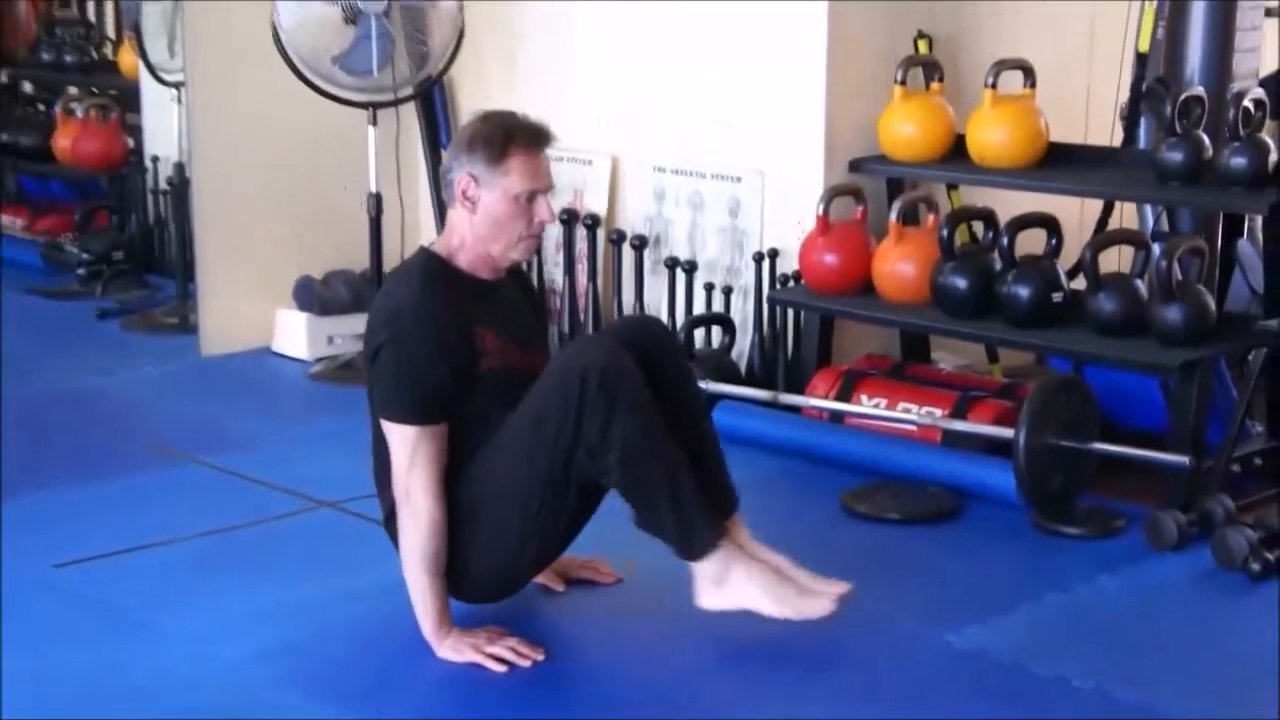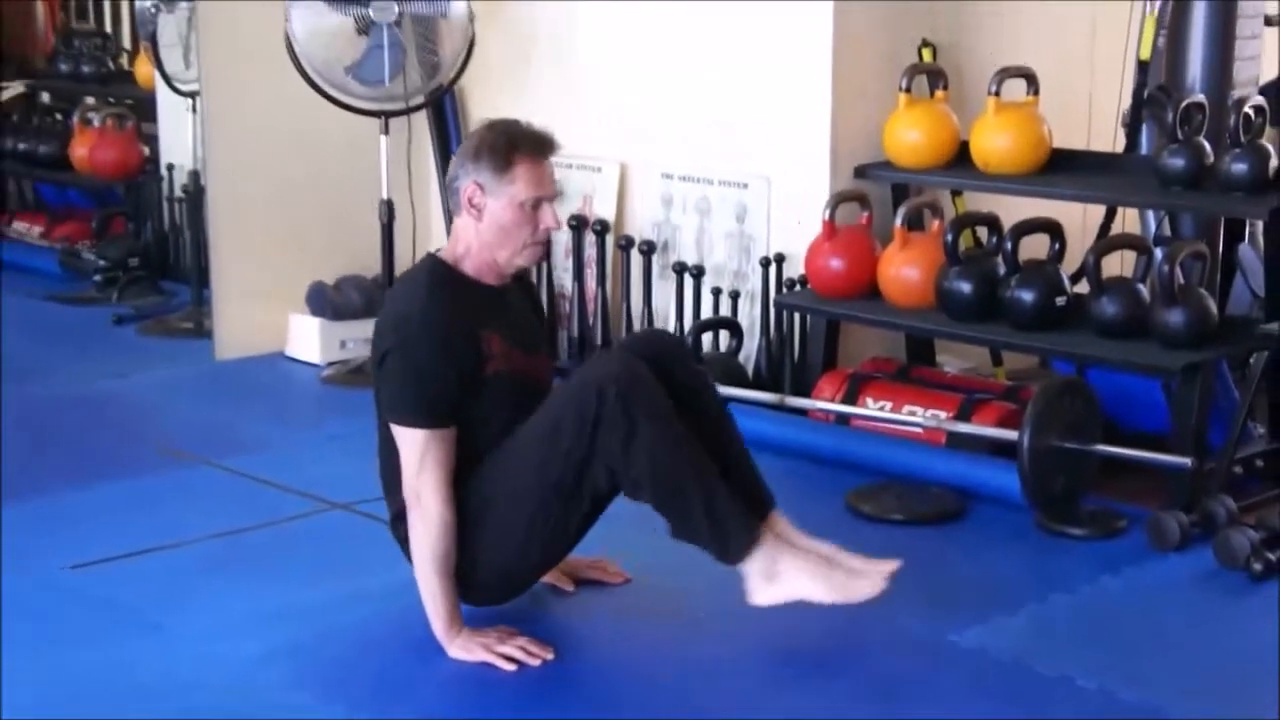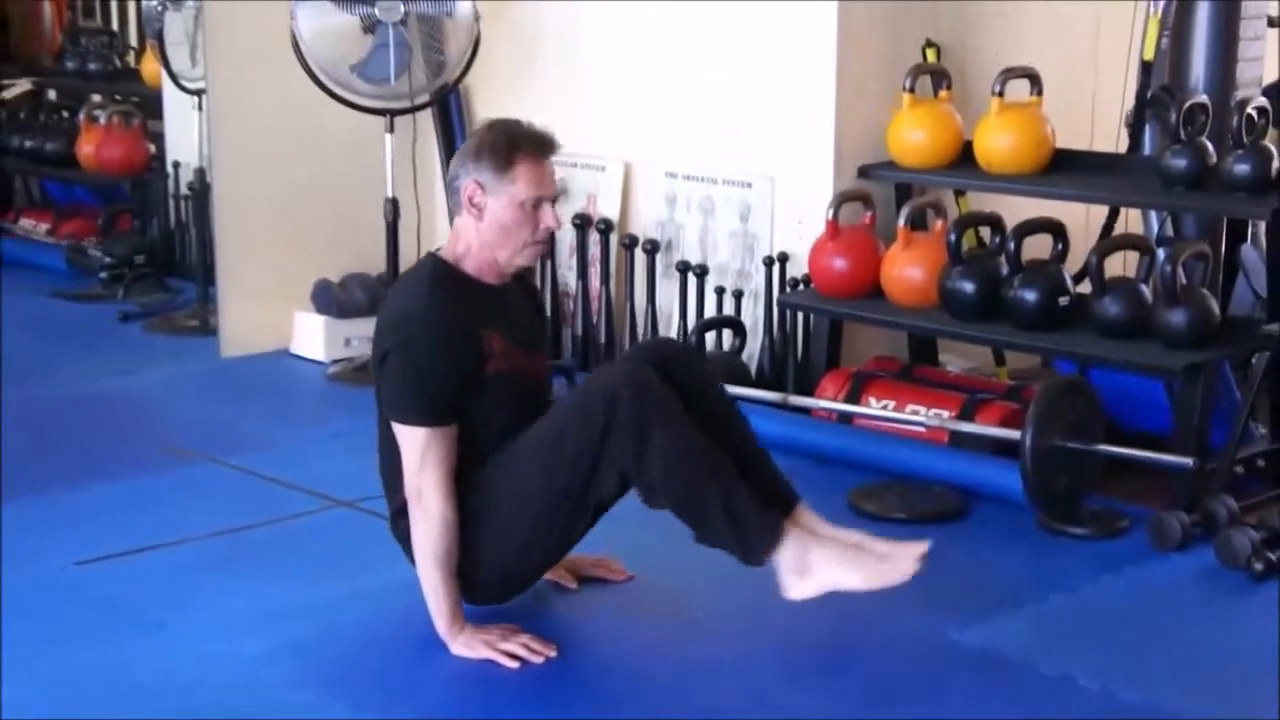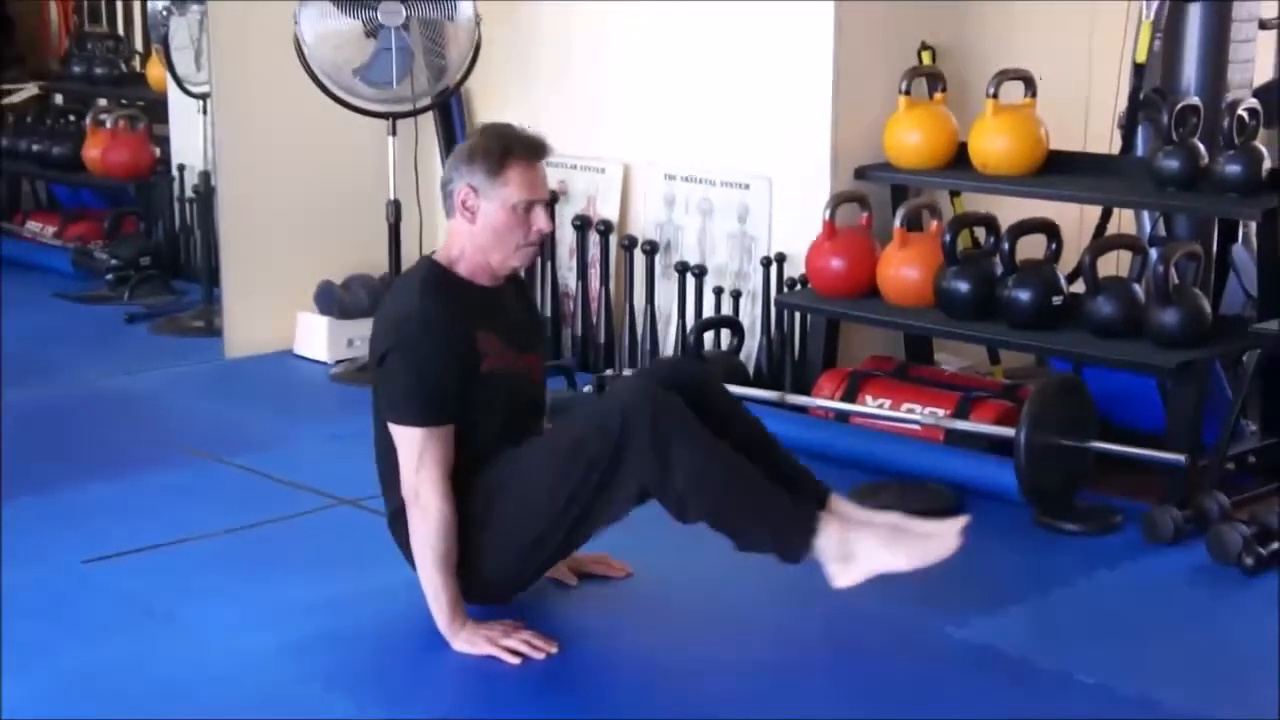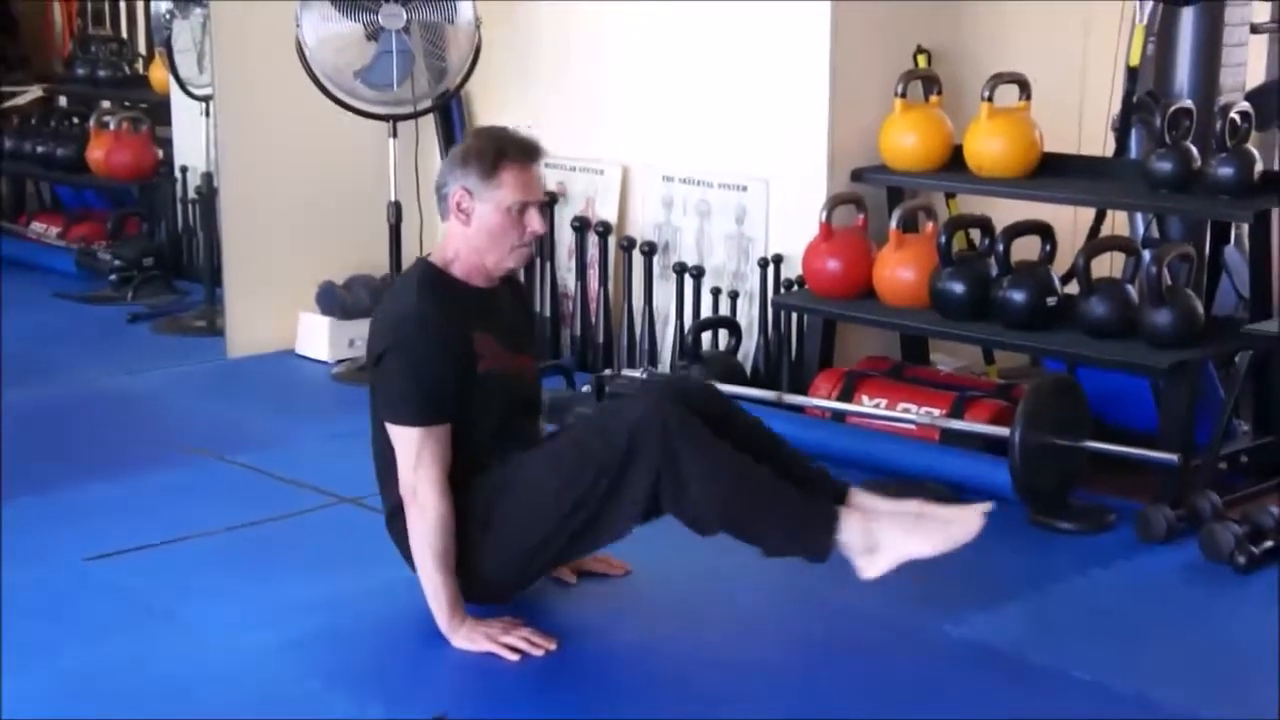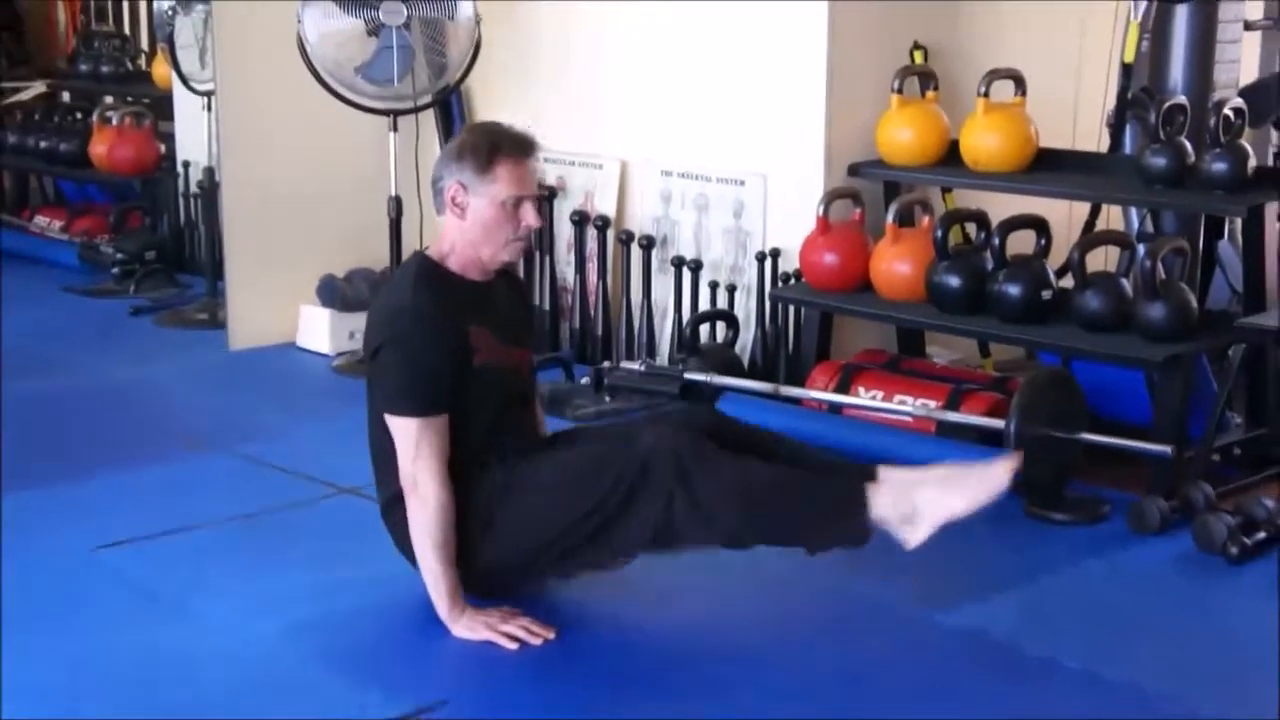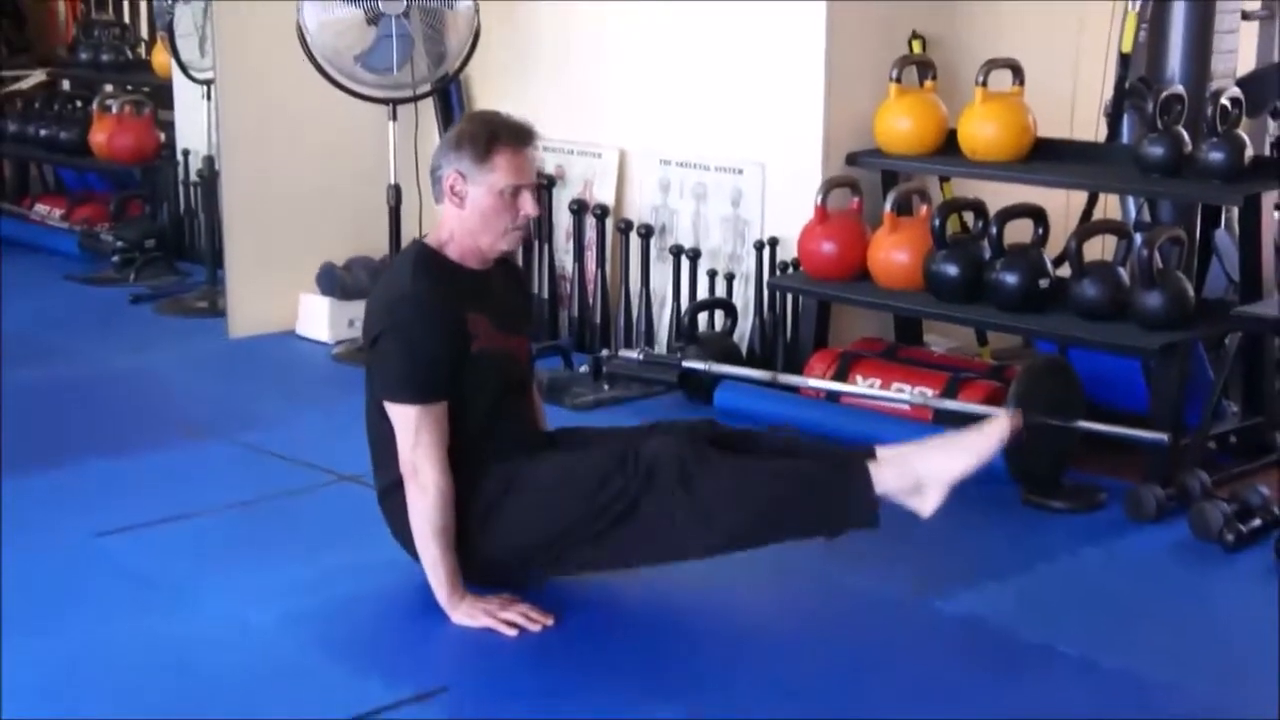
dt=0.1s
person 1, frame 1
left shoulder: (513, 286)
right shoulder: (419, 309)
right elbow: (417, 481)
left wrist: (540, 549)
right wrist: (442, 633)
left hip: (501, 520)
right hip: (467, 545)
left knee: (642, 342)
right knee: (596, 371)
left ankle: (725, 540)
right ankle: (717, 567)
person 1, frame 2
left shoulder: (515, 292)
right shoulder: (425, 315)
right elbow: (423, 485)
left wrist: (548, 548)
right wrist: (452, 633)
left hip: (512, 522)
right hip: (476, 546)
left knee: (656, 355)
right knee: (614, 385)
left ankle: (764, 536)
right ankle: (757, 562)
person 1, frame 3
left shoulder: (517, 291)
right shoulder: (426, 313)
right elbow: (426, 484)
left wrist: (546, 543)
right wrist: (455, 629)
left hip: (508, 517)
right hip: (474, 545)
left knee: (665, 365)
right knee: (624, 394)
left ankle: (797, 528)
right ankle: (791, 557)
person 1, frame 4
left shoulder: (508, 293)
right shoulder: (421, 318)
right elbow: (422, 484)
left wrist: (551, 543)
right wrist: (455, 625)
left hip: (512, 515)
right hip: (475, 545)
left knee: (674, 384)
right knee: (641, 415)
left ankle: (829, 519)
right ankle: (828, 544)
person 1, frame 5
left shoulder: (505, 294)
right shoulder: (418, 320)
right elbow: (422, 484)
left wrist: (552, 529)
right wrist: (456, 623)
left hip: (509, 497)
right hip: (470, 538)
left knee: (682, 402)
right knee: (653, 433)
left ankle: (856, 514)
right ankle: (859, 535)
person 1, frame 6
left shoulder: (502, 287)
right shoulder: (415, 314)
right elbow: (421, 475)
left wrist: (559, 518)
right wrist: (456, 612)
left hip: (511, 490)
right hip: (468, 532)
left knee: (688, 430)
right knee: (666, 463)
left ankle: (887, 492)
right ankle: (887, 508)
person 1, frame 7
left shoulder: (501, 276)
right shoulder: (413, 302)
right elbow: (421, 462)
left wrist: (563, 504)
right wrist: (454, 598)
left hip: (515, 472)
right hip: (465, 517)
left knee: (688, 443)
right knee: (667, 477)
left ankle: (897, 470)
right ankle: (892, 480)
